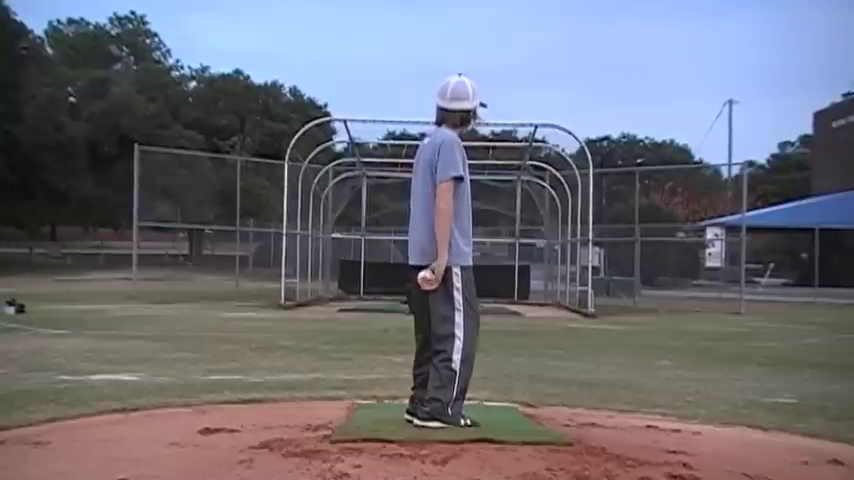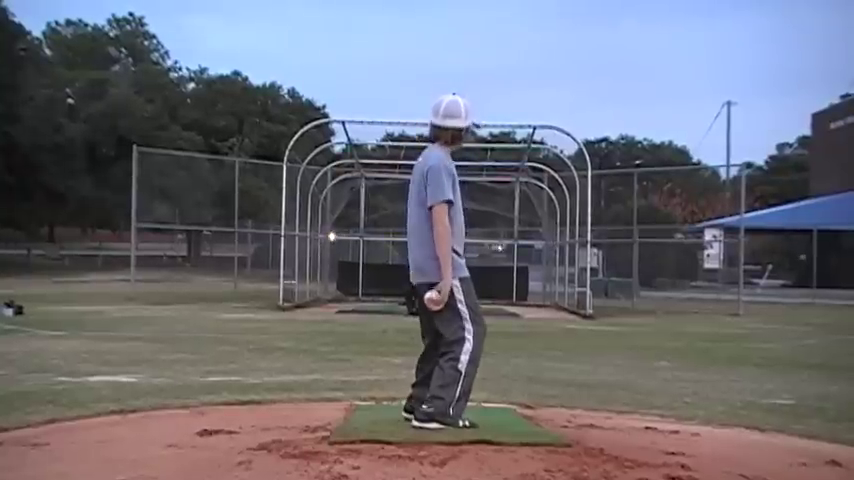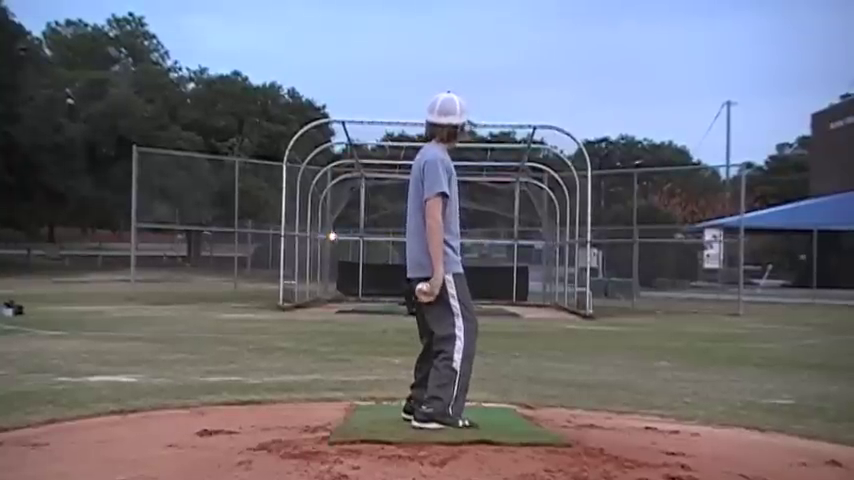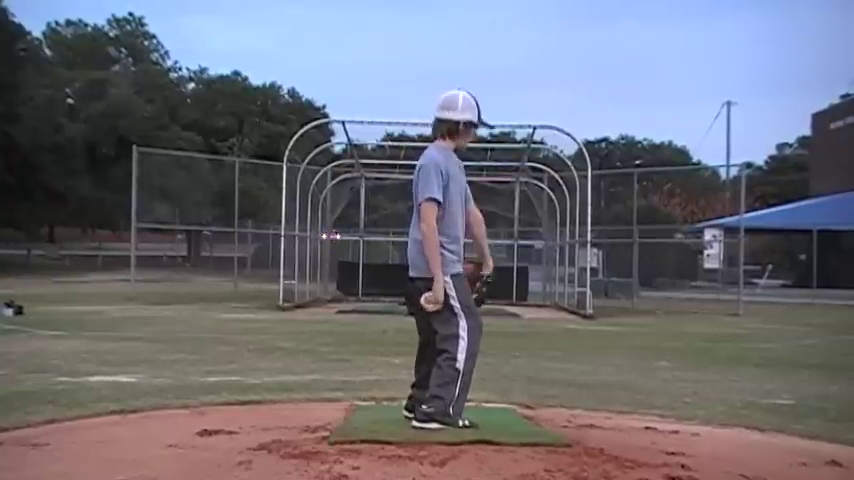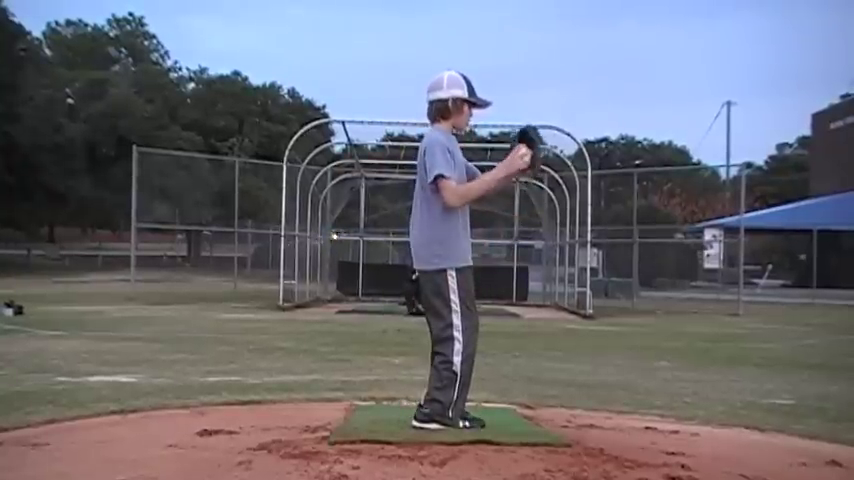
dt=0.7s
person 1, frame 1
left shoulder: (428, 142)
right shoulder: (449, 143)
right elbow: (444, 201)
right wrist: (443, 256)
left hip: (422, 255)
right hip: (448, 256)
left knee: (432, 332)
right knee: (459, 330)
left ankle: (422, 403)
right ankle: (439, 408)
person 1, frame 2
left shoulder: (426, 160)
right shoulder: (439, 163)
right elbow: (440, 222)
right wrist: (447, 276)
left hip: (424, 270)
right hip: (443, 269)
left knee: (440, 338)
right knee: (468, 335)
left ankle: (420, 402)
right ankle: (438, 409)
person 1, frame 3
left shoulder: (426, 156)
right shoulder: (437, 159)
right elbow: (433, 218)
right wrist: (439, 271)
left hip: (422, 267)
right hip: (440, 266)
left knee: (438, 336)
right knee: (459, 332)
left ankle: (419, 403)
right ankle: (437, 410)
person 1, frame 4
left shoulder: (454, 164)
right shoulder: (433, 161)
left elbow: (472, 212)
right elbow: (427, 224)
left wrist: (486, 258)
right wrist: (438, 279)
left hip: (442, 267)
right hip: (438, 267)
left knee: (438, 333)
right knee: (463, 330)
left ankle: (420, 401)
right ankle: (439, 410)
person 1, frame 5
left shoulder: (448, 145)
right shoulder: (436, 142)
left elbow: (481, 183)
right elbow: (453, 196)
left wrist: (513, 164)
right wrist: (506, 170)
left hip: (442, 255)
right hip: (445, 257)
left knee: (451, 332)
right knee: (459, 331)
left ankle: (440, 407)
right ankle: (438, 410)
